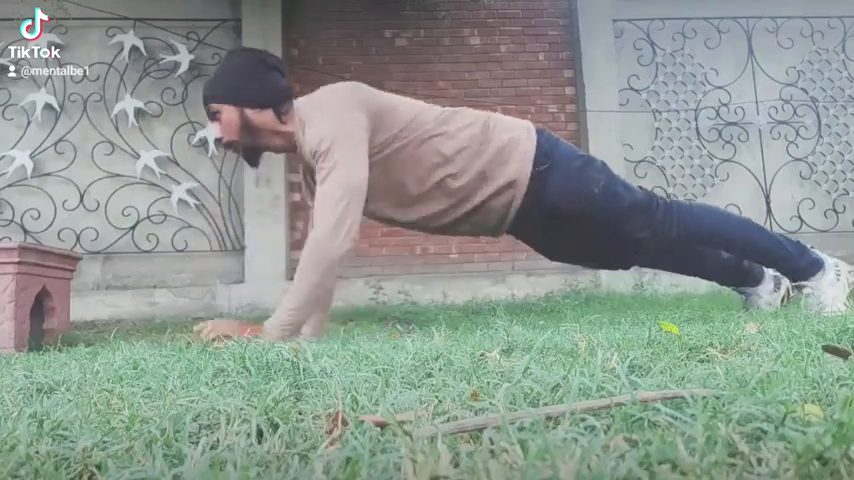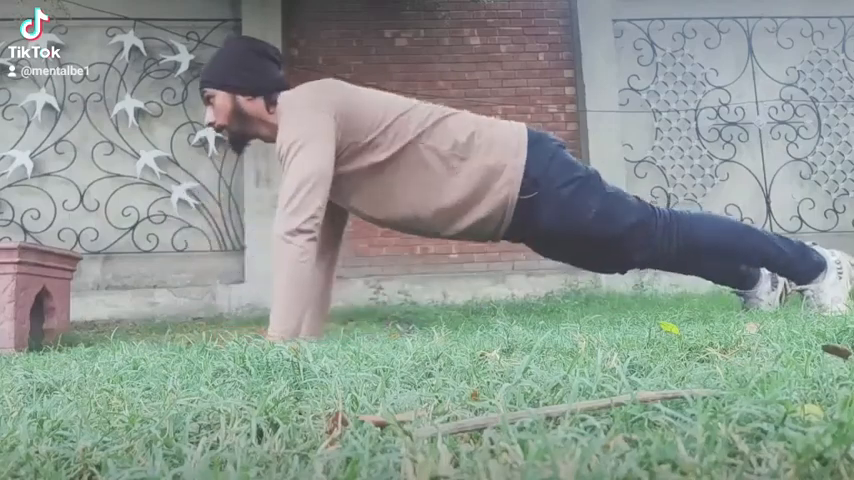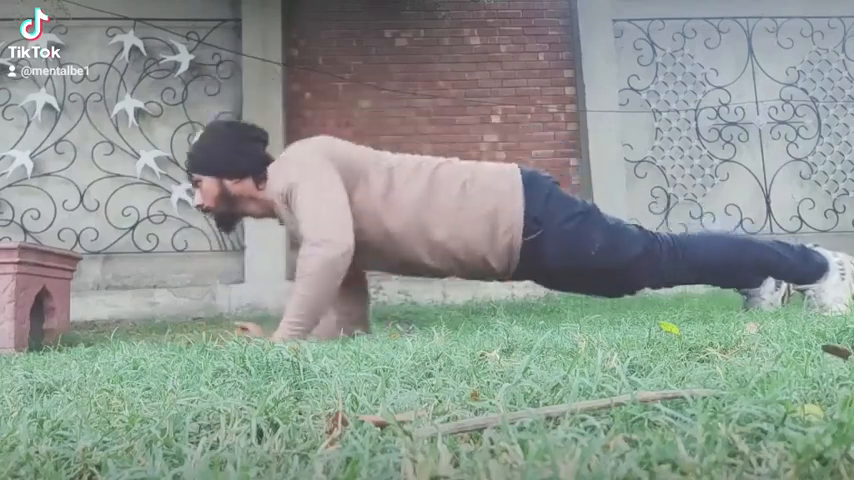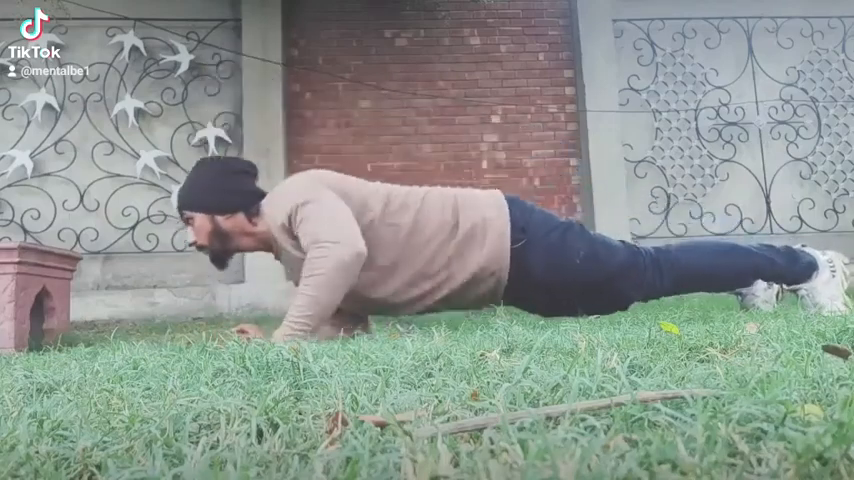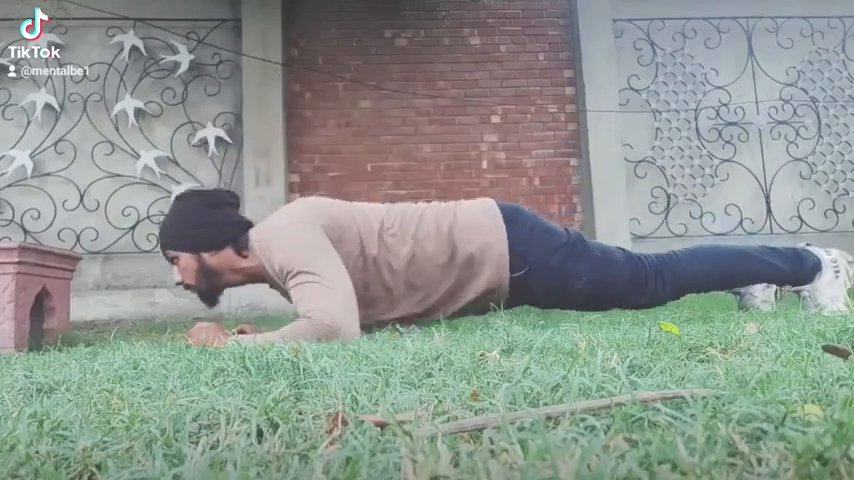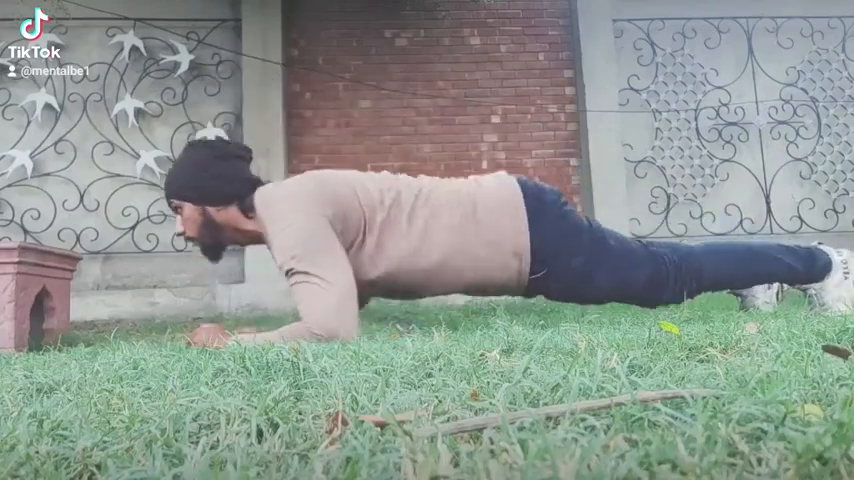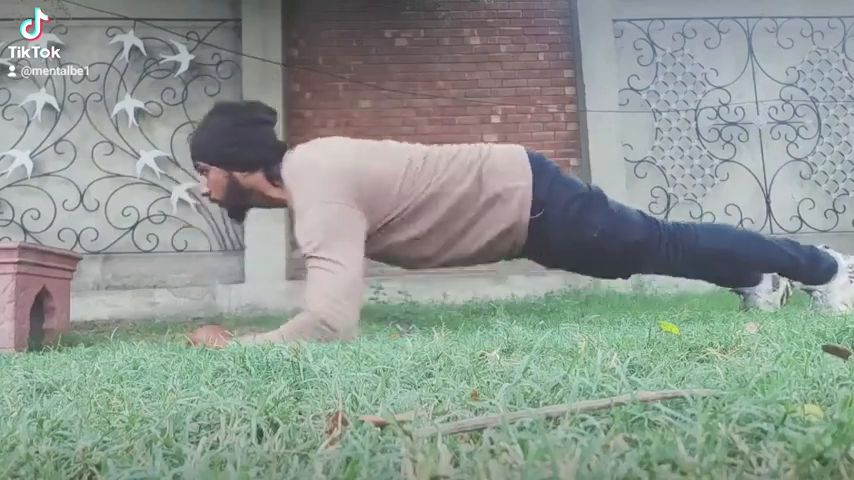
dt=0.3s
person 1, frame 1
left shoulder: (330, 112)
right shoulder: (308, 146)
left elbow: (335, 235)
right elbow: (323, 242)
left wrist: (272, 333)
right wrist: (308, 339)
left hip: (532, 169)
right hip: (515, 204)
left knee: (659, 225)
right knee: (628, 250)
right ankle: (759, 283)
person 1, frame 2
left shoulder: (306, 109)
right shoulder: (309, 144)
left elbow: (297, 232)
right elbow: (322, 245)
left wrist: (280, 346)
right wrist: (307, 339)
left hip: (523, 175)
right hip: (512, 203)
left knee: (657, 235)
right knee: (630, 252)
right ankle: (754, 281)
person 1, frame 3
left shoulder: (298, 169)
right shoulder: (295, 209)
left elbow: (333, 244)
right elbow: (350, 313)
left wrist: (284, 341)
right wrist: (283, 335)
left hip: (523, 216)
right hip: (515, 240)
left knee: (662, 258)
right knee: (648, 267)
right ankle: (761, 279)
person 1, frame 4
left shoulder: (296, 198)
right shoulder: (290, 248)
left elbow: (347, 252)
right elbow: (350, 324)
left wrist: (285, 342)
right wrist: (282, 339)
left hip: (509, 241)
right hip: (501, 272)
left knee: (651, 271)
right knee: (621, 289)
right ankle: (752, 280)
person 1, frame 5
left shoulder: (286, 237)
right shoulder: (283, 242)
left elbow: (338, 327)
right elbow: (345, 318)
left wrist: (238, 346)
right wrist: (254, 341)
left hip: (506, 251)
right hip: (495, 258)
left knee: (651, 279)
right knee: (638, 279)
right ankle: (758, 277)
person 1, frame 6
left shoulder: (288, 218)
right shoulder: (292, 201)
left elbow: (334, 328)
right elbow: (350, 296)
left wrist: (237, 344)
right wrist: (269, 337)
left hip: (526, 238)
right hip: (504, 213)
left knee: (665, 276)
right knee: (648, 271)
right ankle: (777, 272)
person 1, frame 7
left shoulder: (320, 192)
right shoulder: (305, 167)
left elbow: (336, 319)
right elbow: (328, 287)
left wrist: (246, 349)
right wrist: (291, 339)
left hip: (532, 199)
right hip: (516, 214)
left knee: (666, 245)
right knee: (643, 258)
right ankle: (756, 283)
